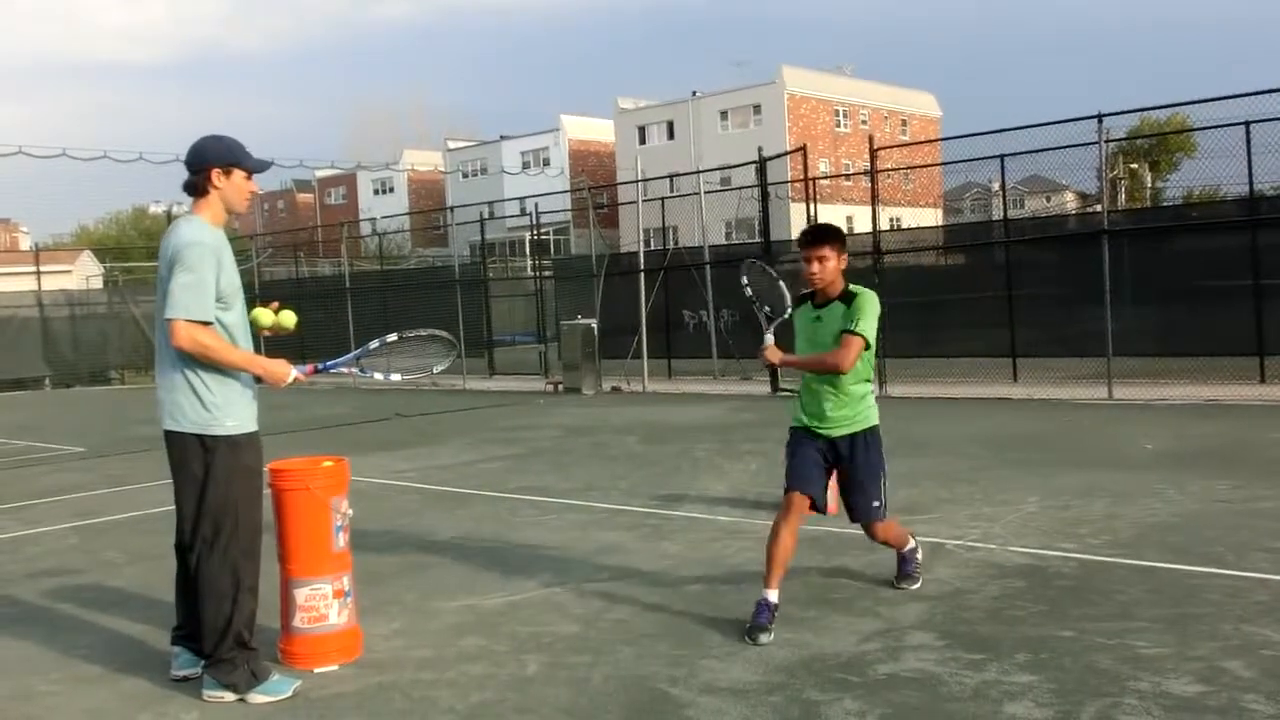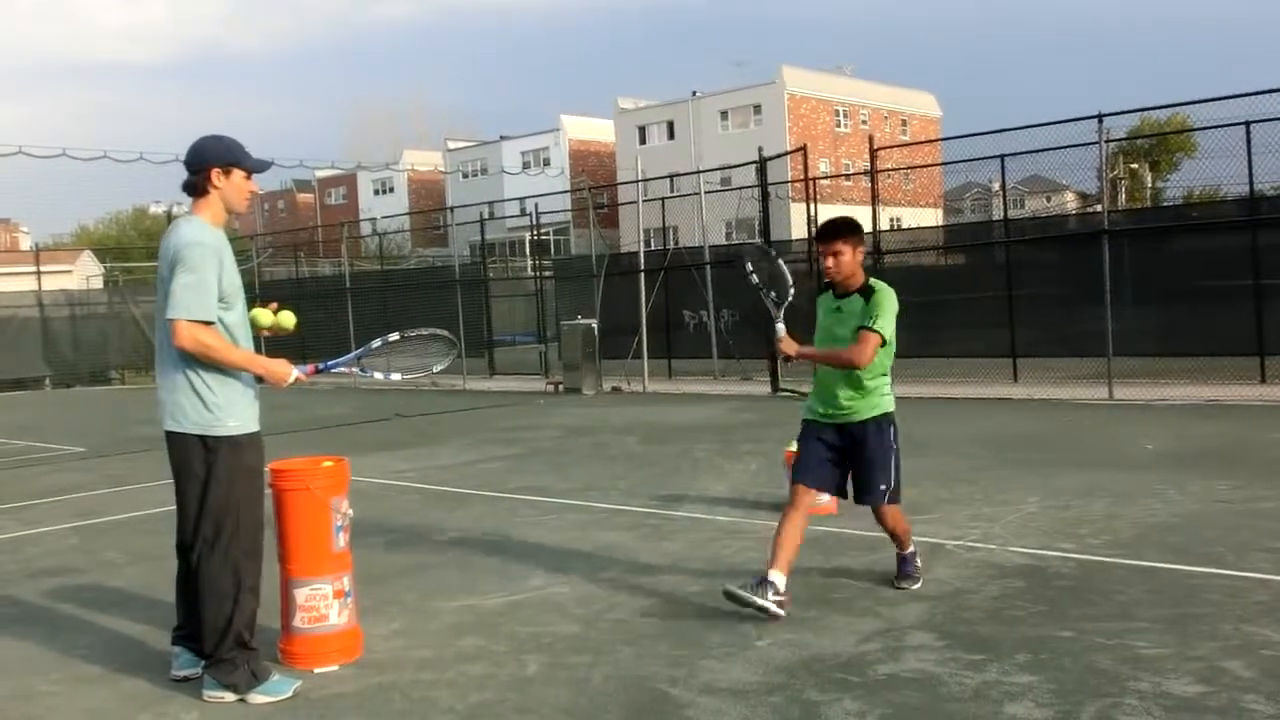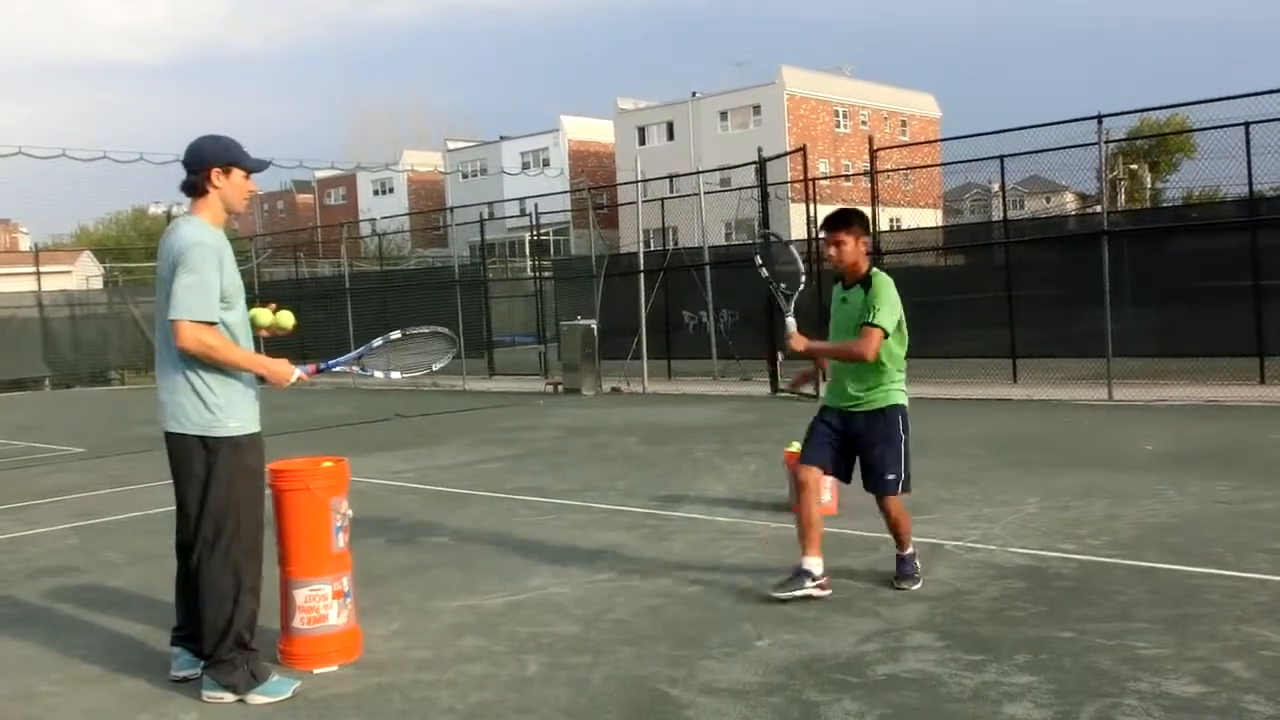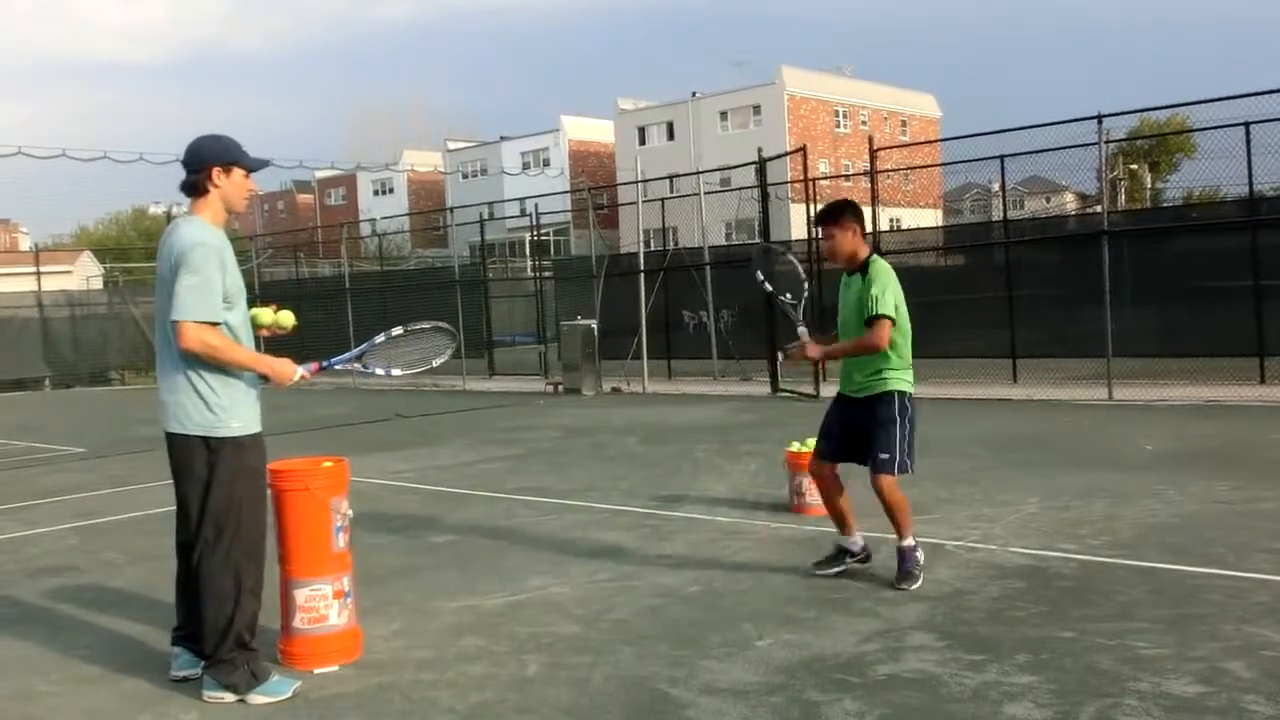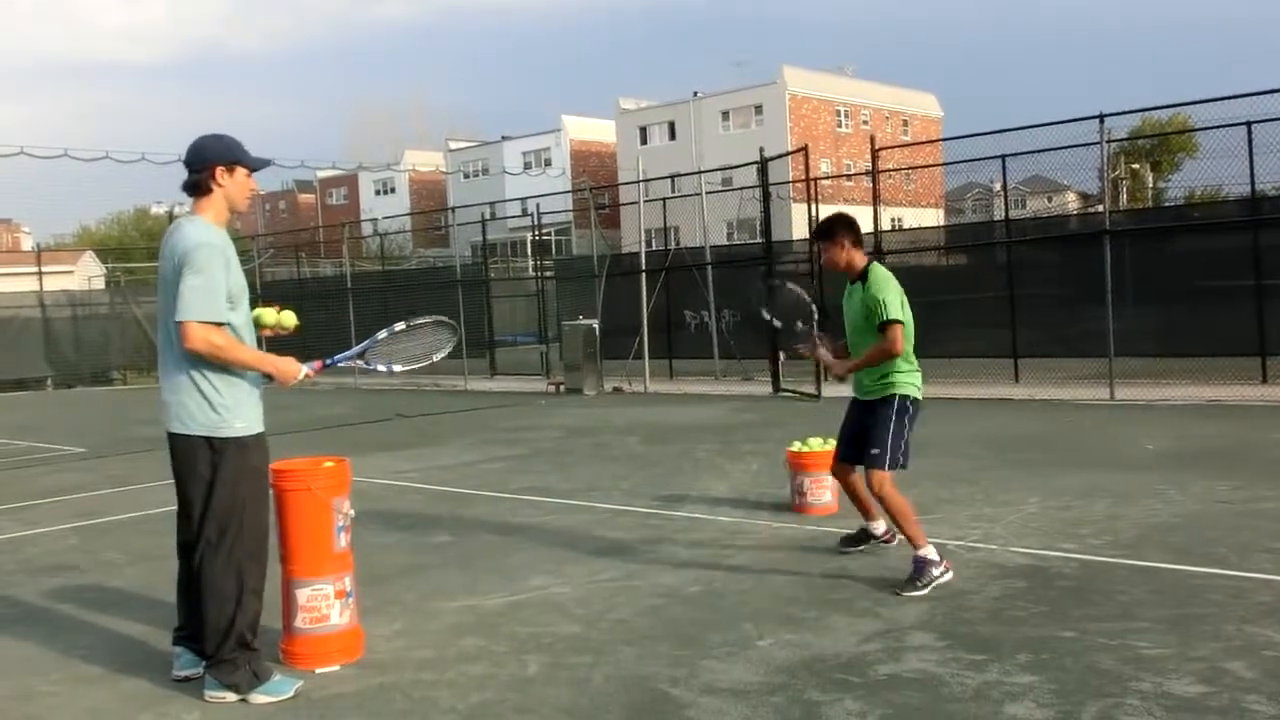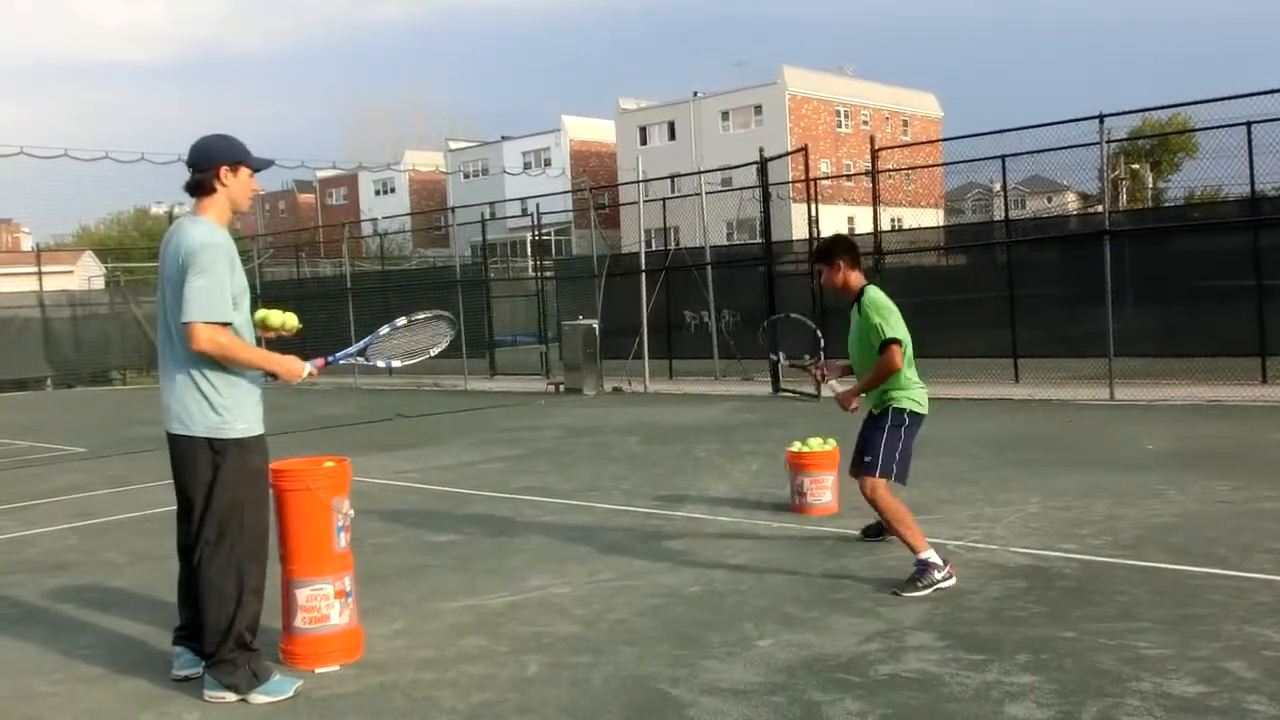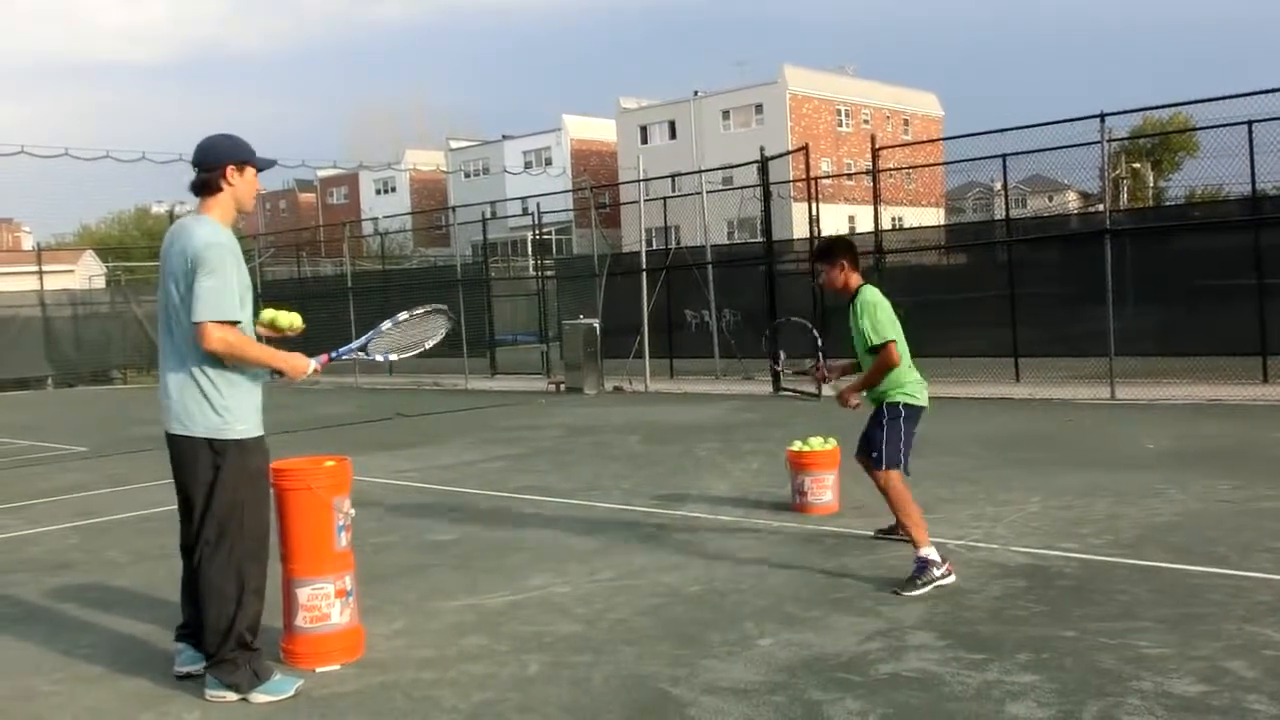
dt=0.1s
person 1, frame 1
left shoulder: (194, 236)
right shoulder: (199, 242)
right elbow: (185, 334)
left wrist: (251, 319)
right wrist: (262, 366)
left hip: (199, 419)
right hip: (217, 423)
left knee: (201, 538)
right knee: (230, 544)
left ankle: (191, 646)
right ankle: (230, 669)
person 1, frame 2
left shoulder: (192, 235)
right shoulder: (200, 242)
right elbow: (187, 334)
left wrist: (251, 320)
right wrist: (263, 366)
left hip: (199, 419)
right hip: (219, 423)
left knee: (203, 539)
right knee: (232, 544)
left ankle: (191, 646)
right ankle: (229, 669)
person 1, frame 3
left shoulder: (188, 235)
right shoulder: (200, 242)
right elbow: (189, 334)
left wrist: (248, 322)
right wrist: (264, 366)
left hip: (196, 419)
right hip: (219, 423)
left knee: (202, 538)
right knee: (232, 544)
left ankle: (191, 646)
right ankle: (230, 669)
person 1, frame 4
left shoulder: (186, 234)
right shoulder: (202, 243)
right elbow: (192, 336)
left wrist: (249, 321)
right wrist: (267, 365)
left hip: (196, 420)
right hip: (220, 423)
left knee: (203, 539)
right knee: (233, 544)
left ankle: (191, 646)
right ankle: (229, 669)
person 1, frame 5
left shoulder: (184, 234)
right shoulder: (205, 243)
right elbow: (198, 336)
left wrist: (251, 322)
right wrist: (270, 363)
left hip: (194, 418)
right hip: (222, 423)
left knee: (203, 539)
right knee: (236, 544)
left ankle: (193, 646)
right ankle: (232, 670)
person 1, frame 6
left shoulder: (184, 233)
right shoulder: (209, 243)
right elbow: (204, 337)
left wrist: (253, 323)
right wrist: (274, 362)
left hip: (194, 419)
right hip: (222, 424)
left knee: (204, 539)
right knee: (235, 544)
left ankle: (193, 646)
right ankle: (231, 669)
person 1, frame 7
left shoulder: (181, 233)
right shoulder: (216, 243)
right elbow: (214, 338)
left wrist: (254, 328)
right wrist: (280, 359)
left hip: (187, 416)
right hip: (221, 423)
left knee: (204, 538)
right knee: (236, 543)
left ankle: (194, 644)
right ankle: (232, 669)
person 2, frame 1
left shoulder: (862, 302)
right shoulder: (800, 306)
left elbow: (842, 362)
left wrist: (783, 359)
left hip: (859, 426)
right hip: (810, 426)
left knee: (878, 526)
right knee: (793, 507)
left ankle: (908, 550)
right ankle: (769, 601)
person 2, frame 2
left shoulder: (882, 297)
right shoulder: (824, 298)
left elbow: (859, 357)
left wrist: (799, 351)
left hip: (871, 415)
right hip: (823, 416)
left knee: (884, 511)
right knee: (801, 496)
left ankle: (907, 553)
right ankle: (773, 587)
person 2, frame 3
left shoulder: (881, 289)
right shoulder: (839, 287)
left elbow: (864, 350)
left wrist: (807, 346)
right wrist: (815, 366)
left hip: (882, 405)
right hip: (838, 405)
left knee: (888, 498)
right knee: (807, 478)
left ankle: (907, 555)
right ankle: (811, 571)
person 2, frame 4
left shoulder: (880, 275)
right shoulder: (848, 276)
left elbow: (879, 339)
left wrist: (823, 351)
right wrist: (819, 350)
left hip: (887, 390)
right hip: (852, 390)
left knee: (883, 480)
right knee: (820, 468)
left ankle: (908, 549)
right ankle: (853, 546)
person 2, frame 5
left shoulder: (877, 282)
right shoulder: (855, 285)
left elbow: (892, 344)
left wrist: (845, 367)
right wrist: (832, 351)
left hip: (895, 391)
right hip: (867, 393)
left knee: (876, 479)
right knee: (842, 469)
left ankle: (930, 561)
right ankle: (876, 528)
person 2, frame 6
left shoulder: (873, 303)
right shoulder: (861, 303)
left elbow: (894, 362)
left wrist: (855, 391)
right wrist: (836, 371)
left hip: (899, 405)
right hip: (882, 405)
left knee: (874, 486)
right knee: (859, 474)
left ankle: (933, 565)
right ankle: (891, 523)
person 2, frame 7
left shoulder: (867, 302)
right shoulder: (863, 300)
left elbow: (891, 357)
left wrist: (856, 389)
right wrist: (841, 370)
left hip: (899, 399)
right hip: (890, 400)
left knee: (889, 477)
right knee: (867, 460)
left ankle: (931, 563)
right ankle: (906, 522)
